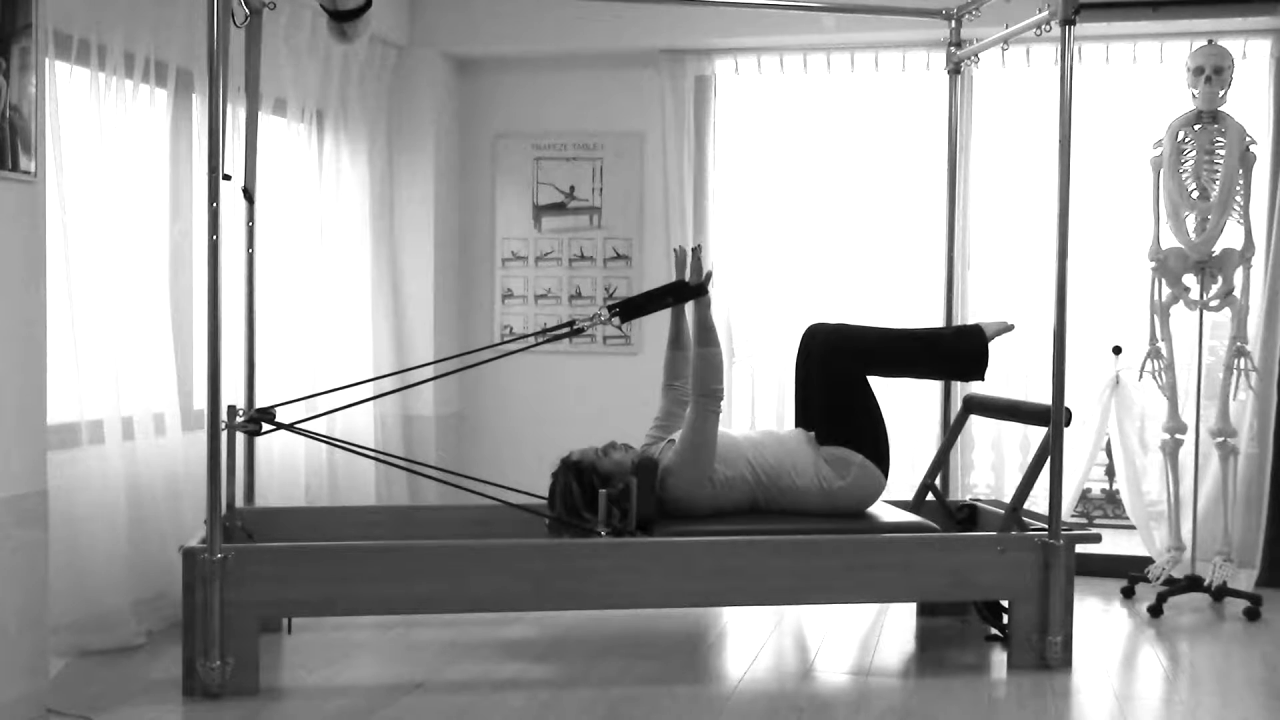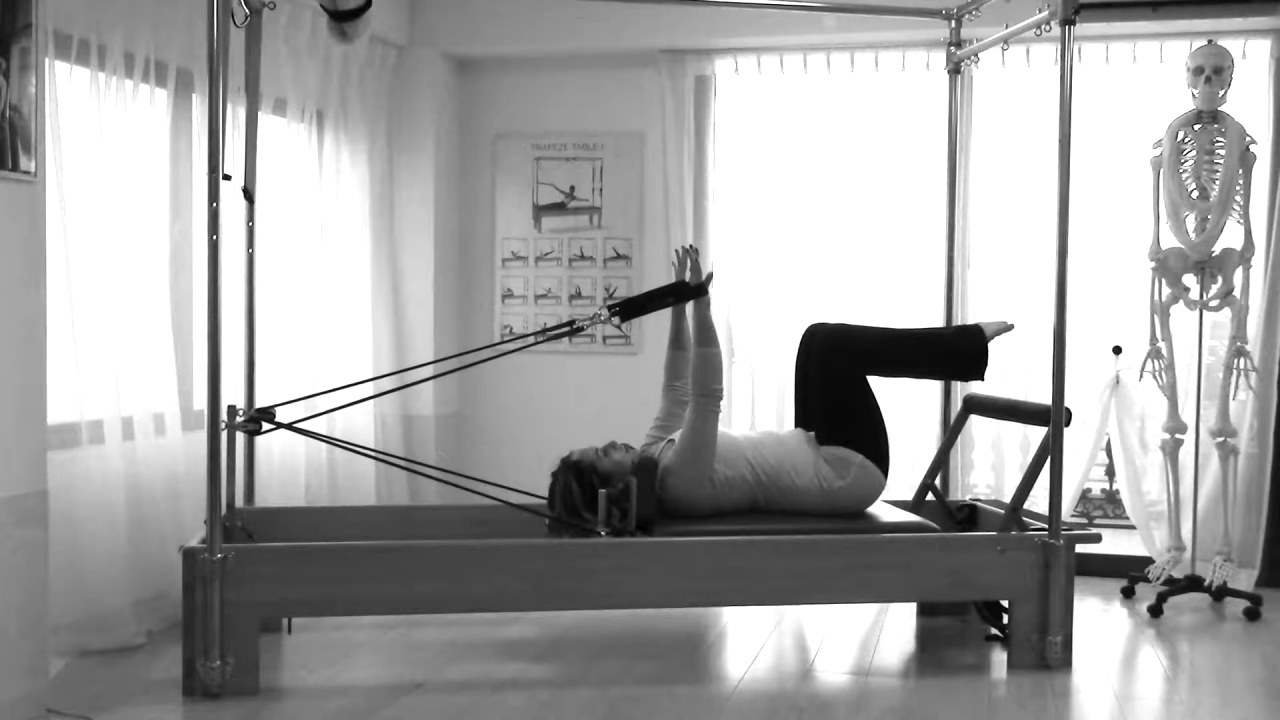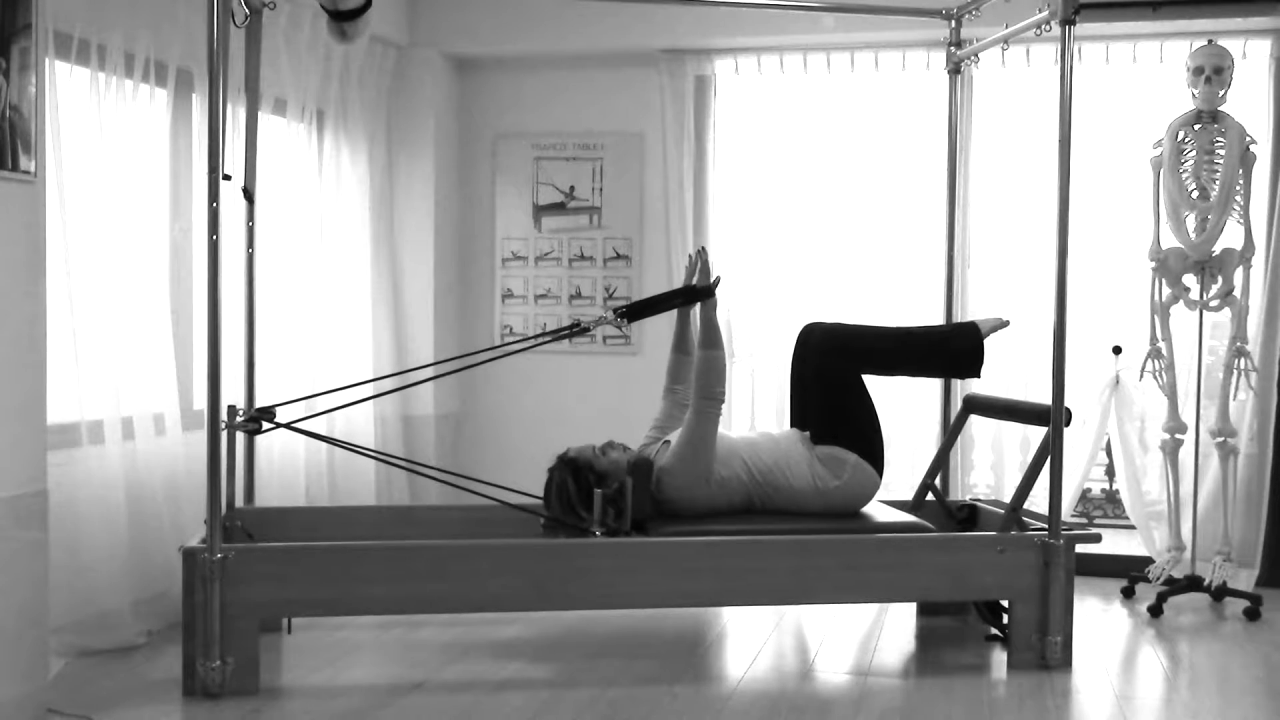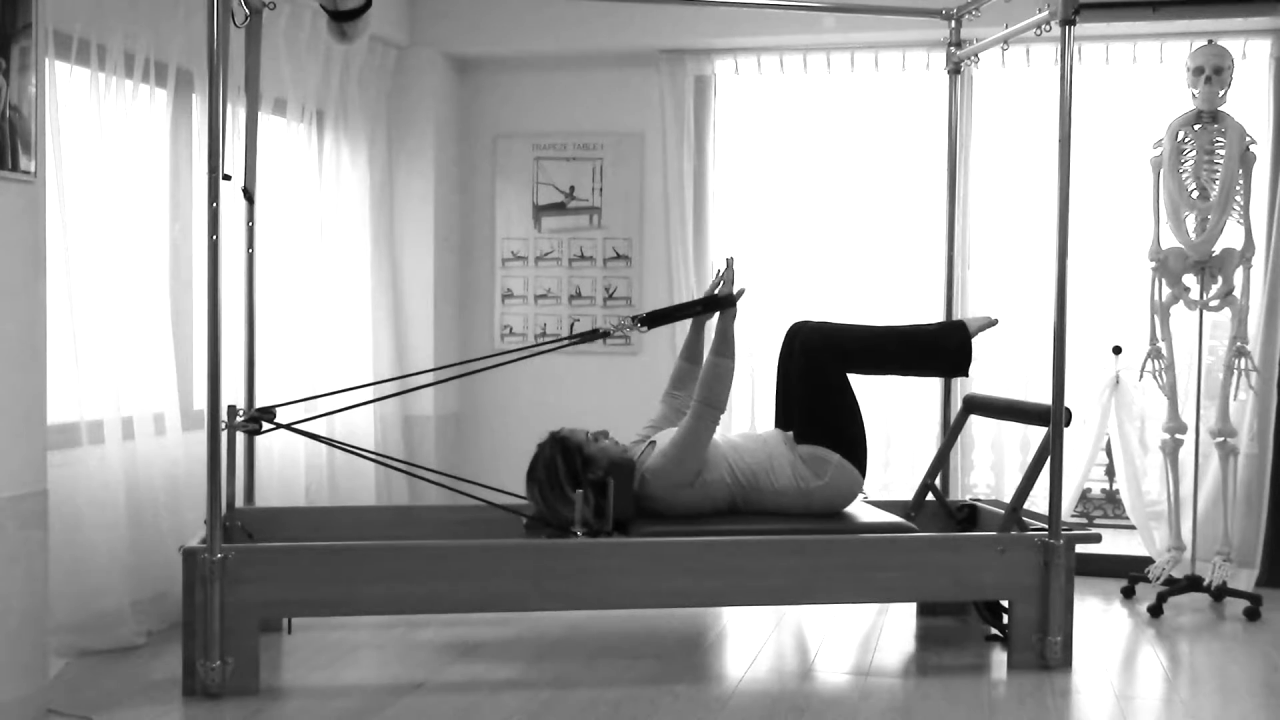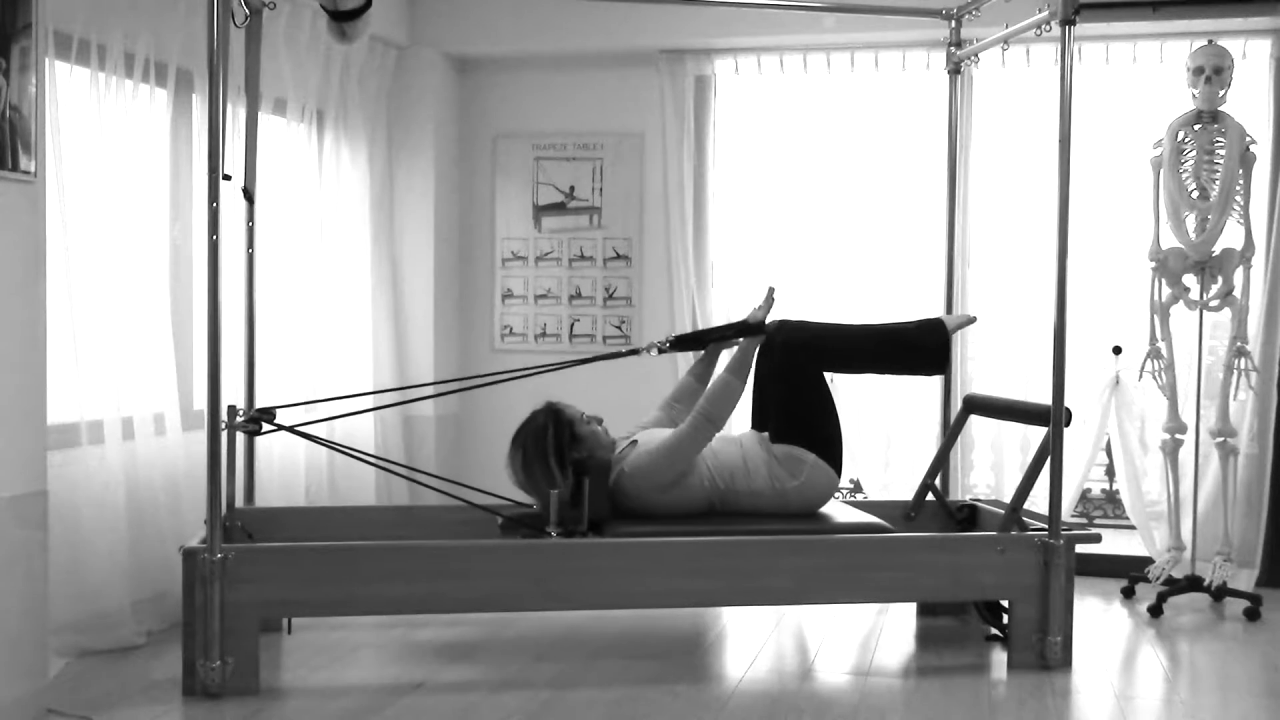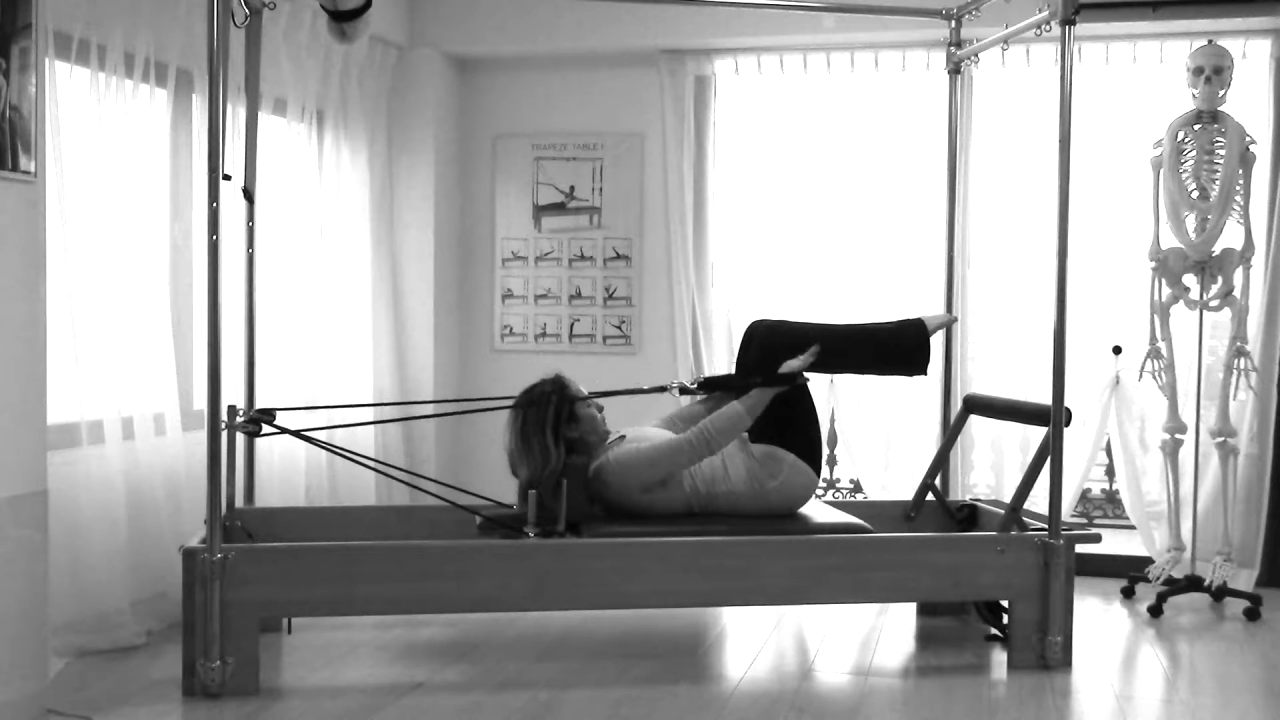
dt=0.3s
person 1, frame 1
left shoulder: (654, 456)
right shoulder: (678, 481)
left elbow: (676, 390)
right elbow: (705, 398)
left wrist: (678, 305)
right wrist: (700, 306)
left hip: (813, 460)
right hip: (847, 473)
left knee: (821, 340)
right knee: (833, 344)
left ankle: (964, 346)
right ankle: (970, 346)
person 1, frame 2
left shoulder: (655, 455)
right shoulder: (678, 481)
left elbow: (676, 391)
right elbow: (705, 399)
left wrist: (678, 306)
right wrist: (700, 307)
left hip: (812, 459)
right hip: (847, 472)
left knee: (820, 340)
right knee: (833, 345)
left ankle: (964, 347)
right ankle: (970, 346)
person 1, frame 3
left shoulder: (652, 456)
right shoulder: (675, 479)
left elbow: (677, 393)
right elbow: (707, 400)
left wrist: (684, 310)
right wrist: (707, 309)
left hip: (807, 459)
right hip: (841, 474)
left knee: (816, 339)
right knee: (829, 345)
left ankle: (961, 343)
right ankle: (966, 342)
person 1, frame 4
left shoulder: (638, 457)
right shoulder: (659, 478)
left elbow: (677, 399)
right elbow: (707, 407)
left wrist: (700, 321)
right wrist: (725, 321)
left hip: (791, 459)
right hip: (824, 472)
left knee: (803, 338)
right knee: (815, 343)
left ankle: (950, 341)
right ankle: (954, 340)
person 1, frame 5
left shoulder: (619, 457)
right shoulder: (637, 474)
left elbow: (676, 408)
right elbow: (706, 419)
left wrist: (715, 347)
right wrist: (749, 341)
left hip: (773, 461)
right hip: (800, 473)
left knee: (786, 339)
right knee: (794, 344)
left ankle: (929, 338)
right ankle: (933, 338)
person 1, frame 6
left shoulder: (602, 456)
right shoulder: (617, 469)
left elbow: (670, 427)
right elbow: (703, 442)
left wrist: (722, 392)
right wrist: (775, 383)
left hip: (757, 464)
right hip: (782, 474)
left knee: (765, 338)
right knee: (772, 342)
left ankle: (908, 342)
right ankle: (912, 338)
